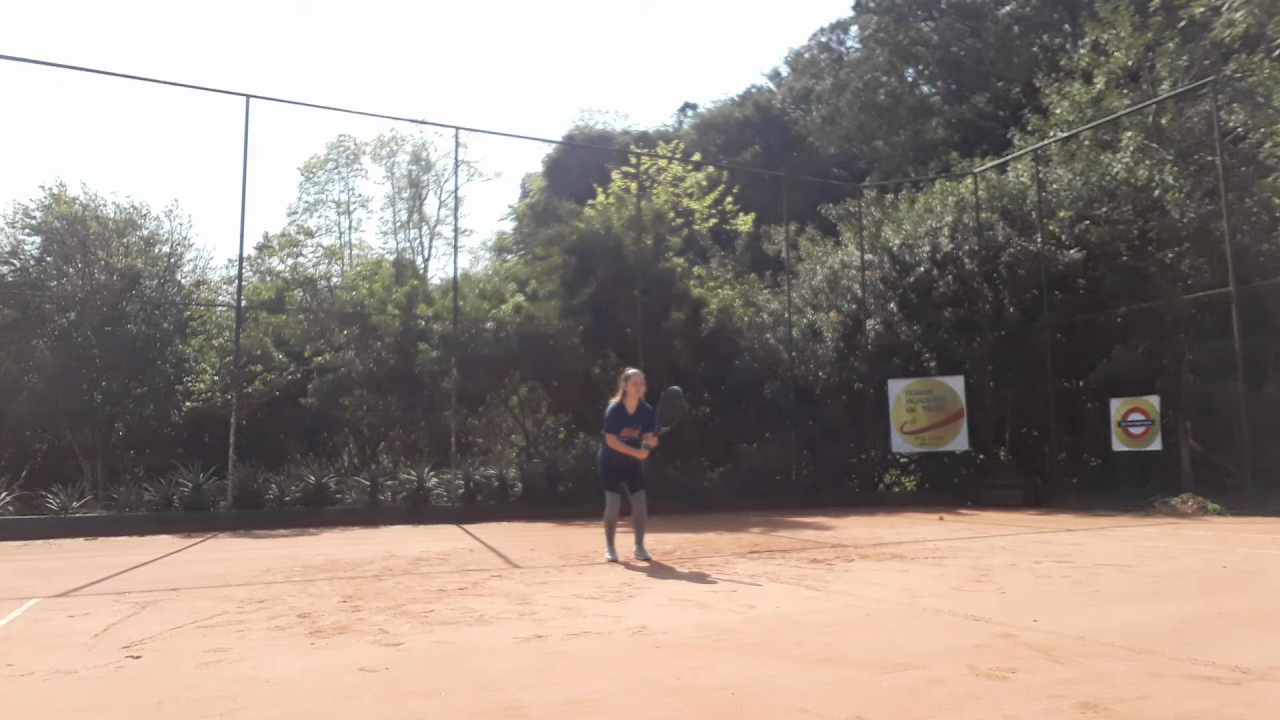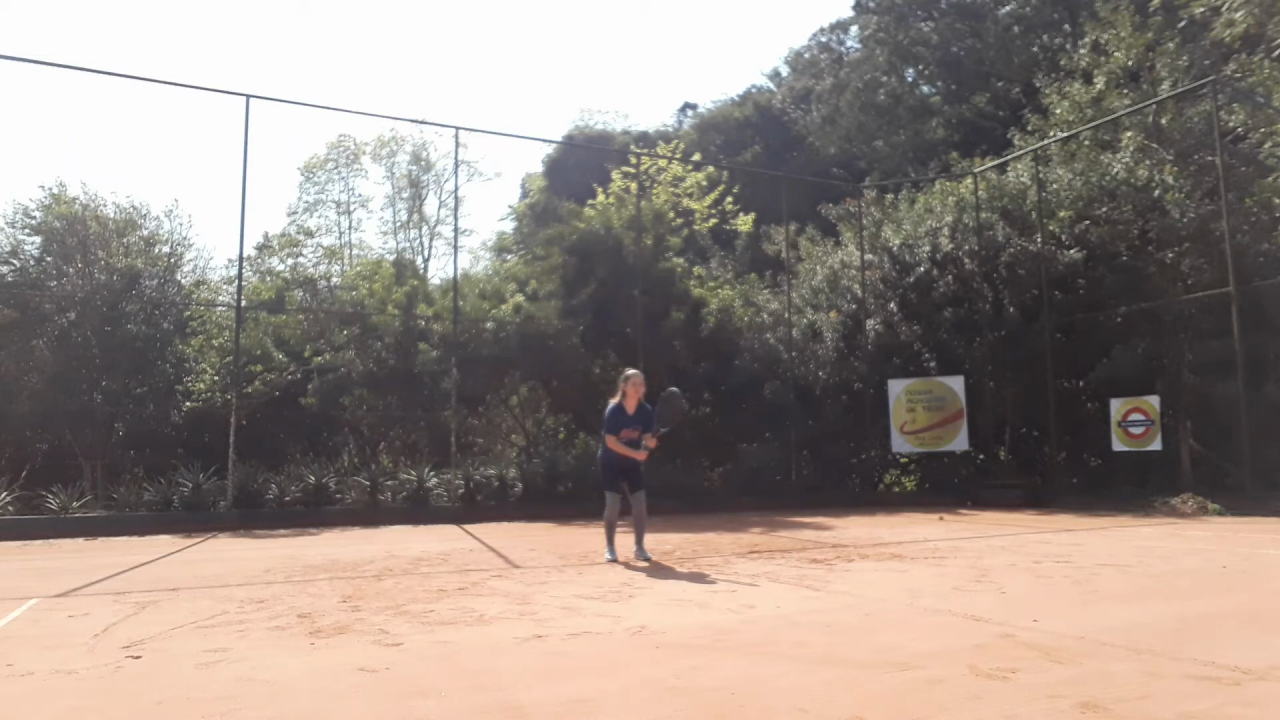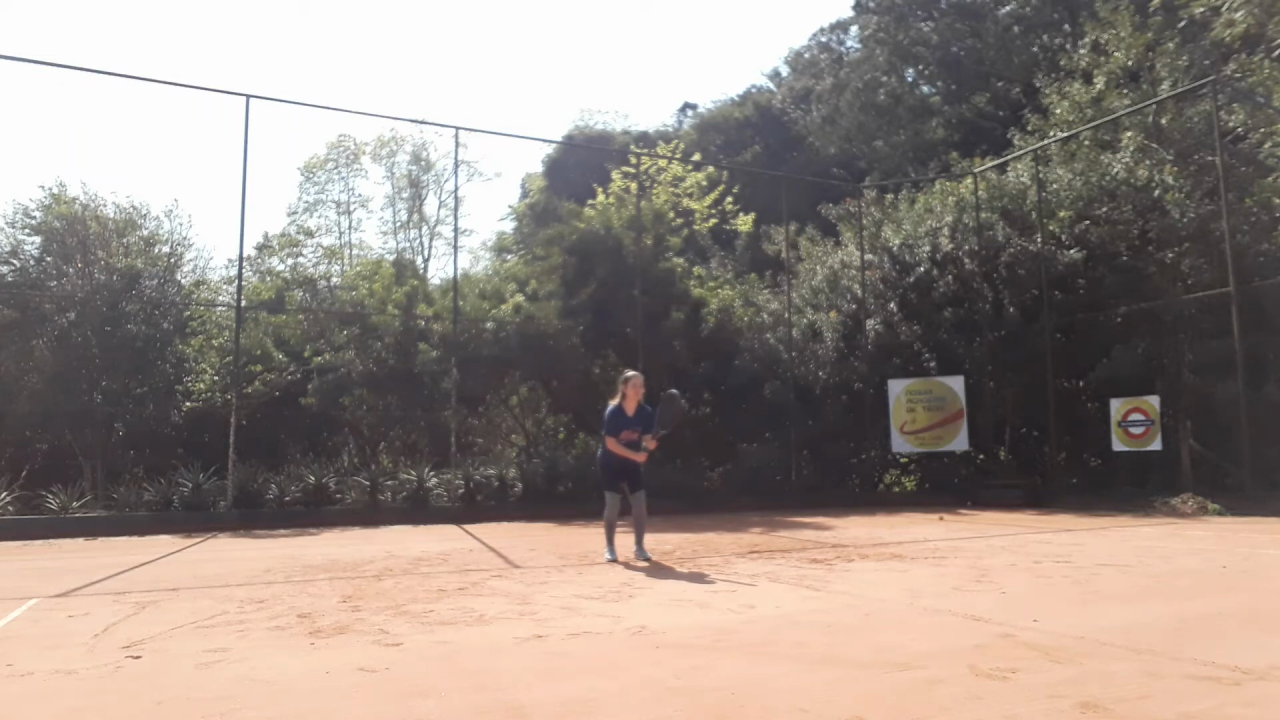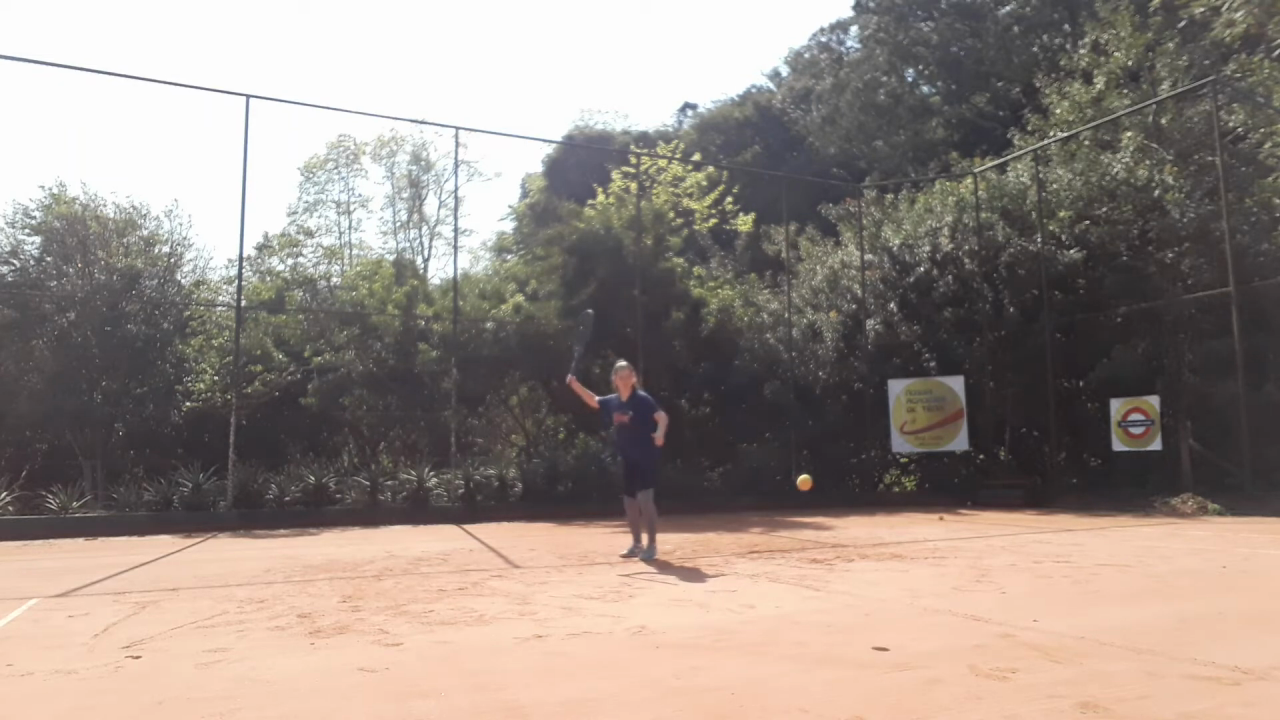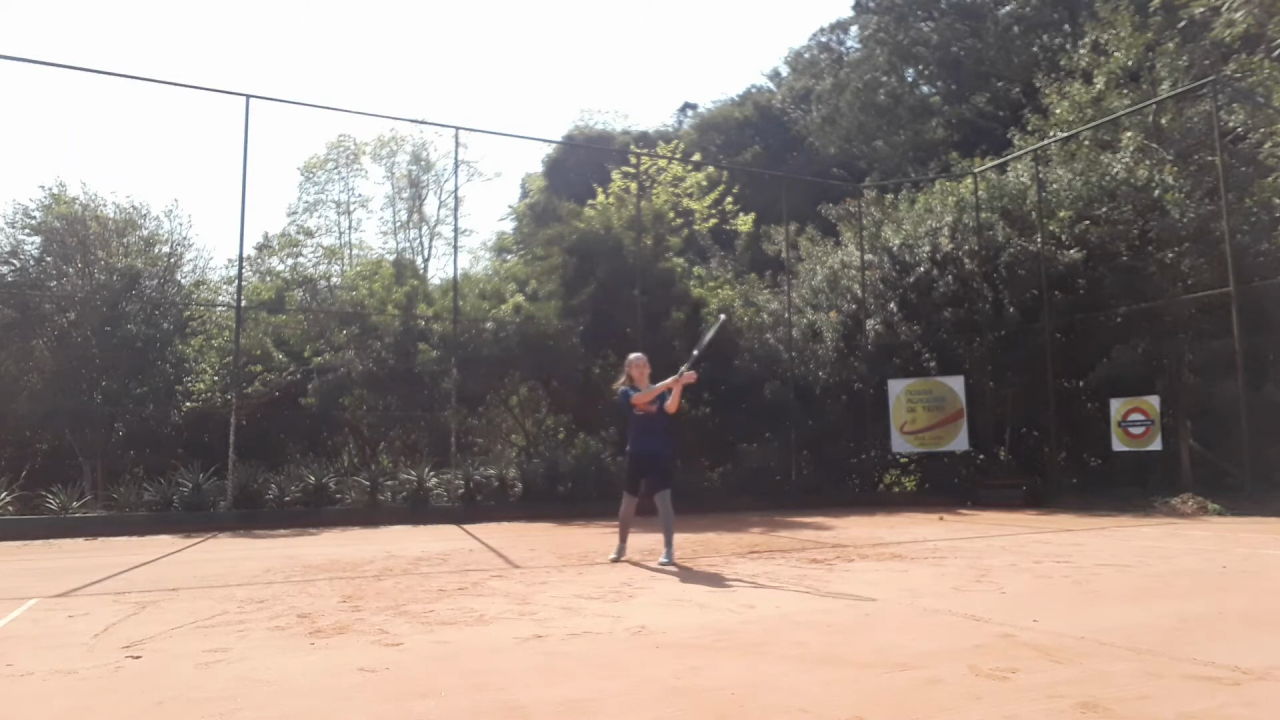
dt=1s
person 1, frame 1
left shoulder: (647, 411)
right shoulder: (614, 409)
left elbow: (647, 438)
right elbow: (611, 441)
left wrist: (650, 443)
right wrist: (636, 452)
left hip: (633, 464)
right hip: (611, 463)
left knee: (640, 503)
right knee: (613, 504)
left ankle: (639, 547)
right ankle: (610, 548)
person 1, frame 2
left shoulder: (646, 411)
right shoulder: (613, 410)
left elbow: (646, 438)
right elbow: (610, 442)
left wrist: (650, 443)
right wrist: (635, 453)
left hip: (632, 464)
right hip: (611, 463)
left knee: (640, 503)
right knee: (613, 504)
left ankle: (639, 547)
right ankle: (610, 548)
person 1, frame 3
left shoulder: (646, 413)
right shoulder: (613, 412)
left elbow: (647, 440)
right elbow: (610, 444)
left wrist: (650, 444)
right wrist: (634, 455)
left hip: (632, 464)
right hip: (610, 463)
left knee: (640, 504)
right knee: (613, 505)
left ankle: (639, 547)
right ankle: (610, 548)
person 1, frame 4
left shoulder: (642, 398)
right shoulder: (613, 401)
left elbow: (662, 417)
right elbow: (593, 401)
left wrist: (660, 433)
right wrist: (575, 384)
left hip: (646, 457)
right hip: (628, 459)
left knee: (645, 500)
right knee: (630, 503)
left ankle: (651, 545)
right ankle: (637, 544)
person 1, frame 5
left shoulder: (661, 392)
right shoulder: (625, 392)
left elbow: (670, 408)
right elbow: (642, 398)
left wrist: (678, 384)
right wrist: (667, 383)
left hip: (660, 453)
right hip: (637, 453)
left knee: (663, 501)
right knee: (628, 502)
left ankle: (669, 550)
right ankle: (622, 545)
